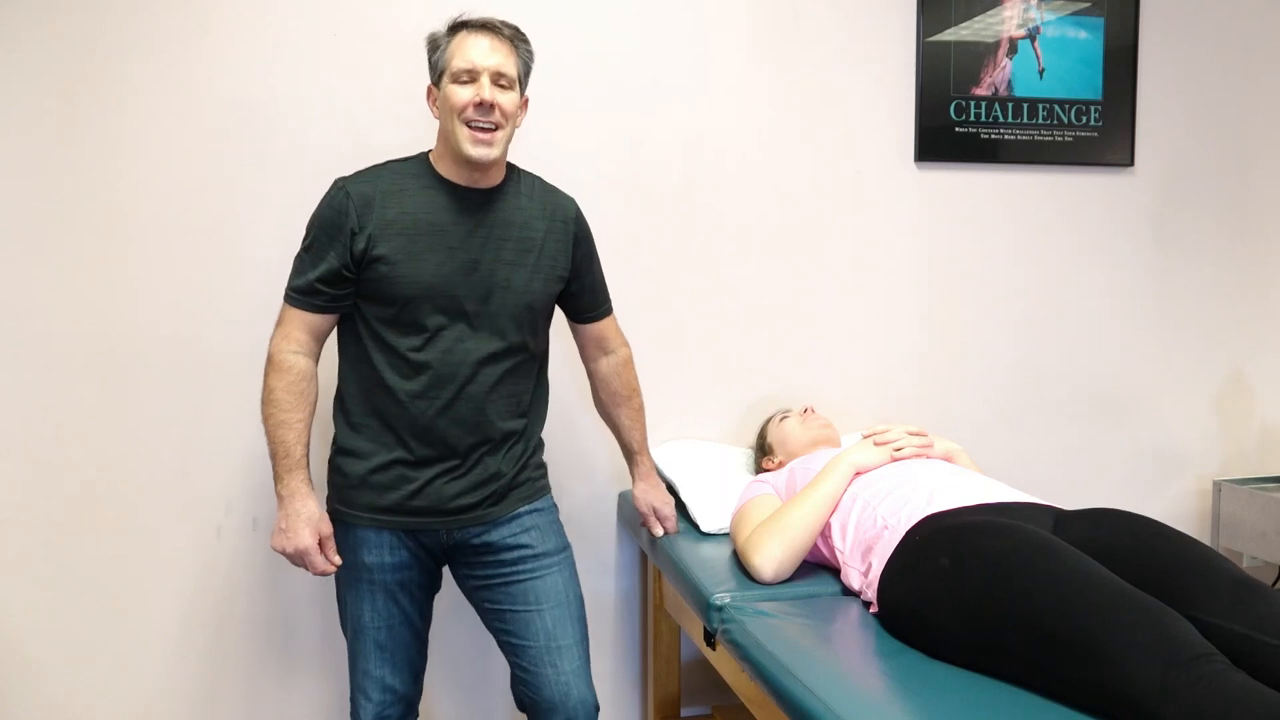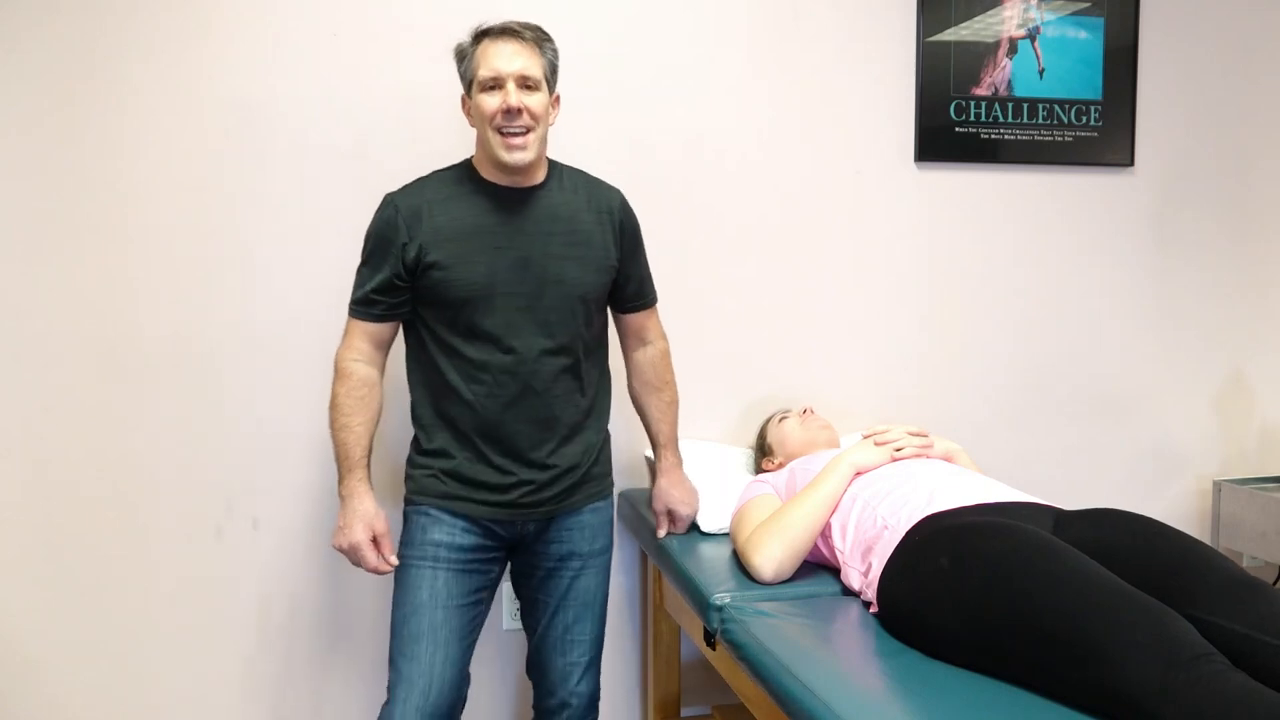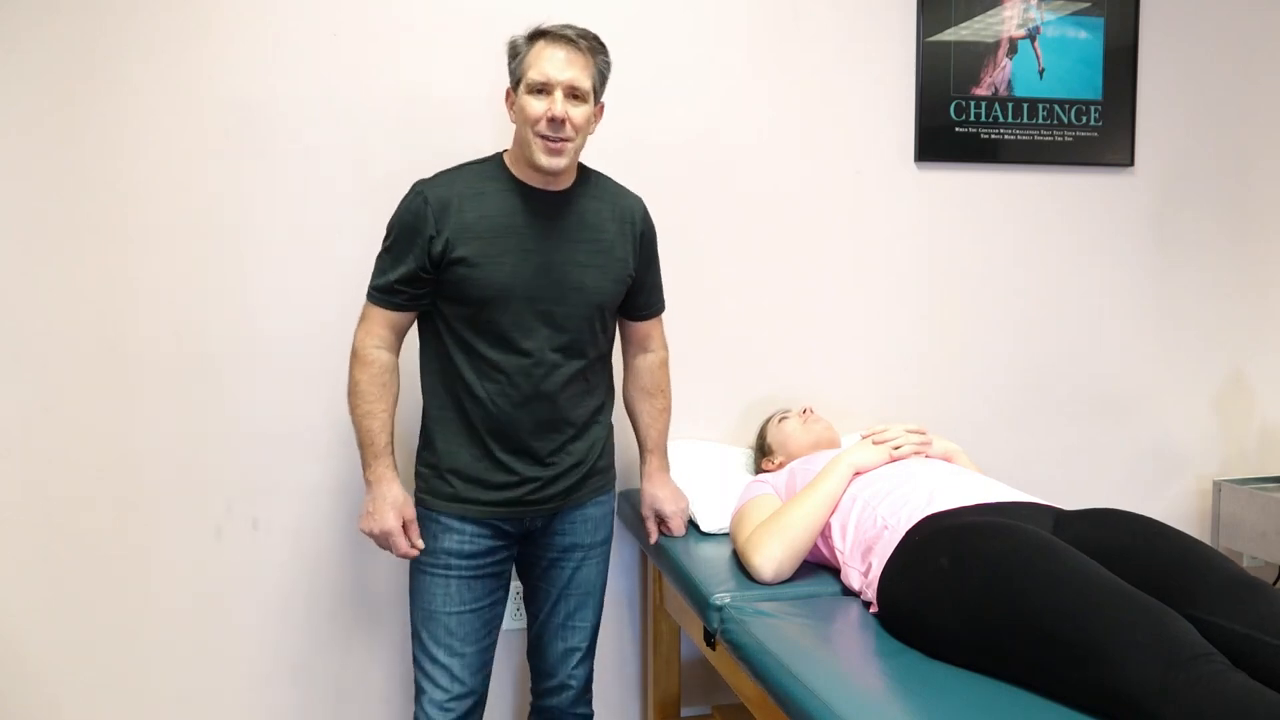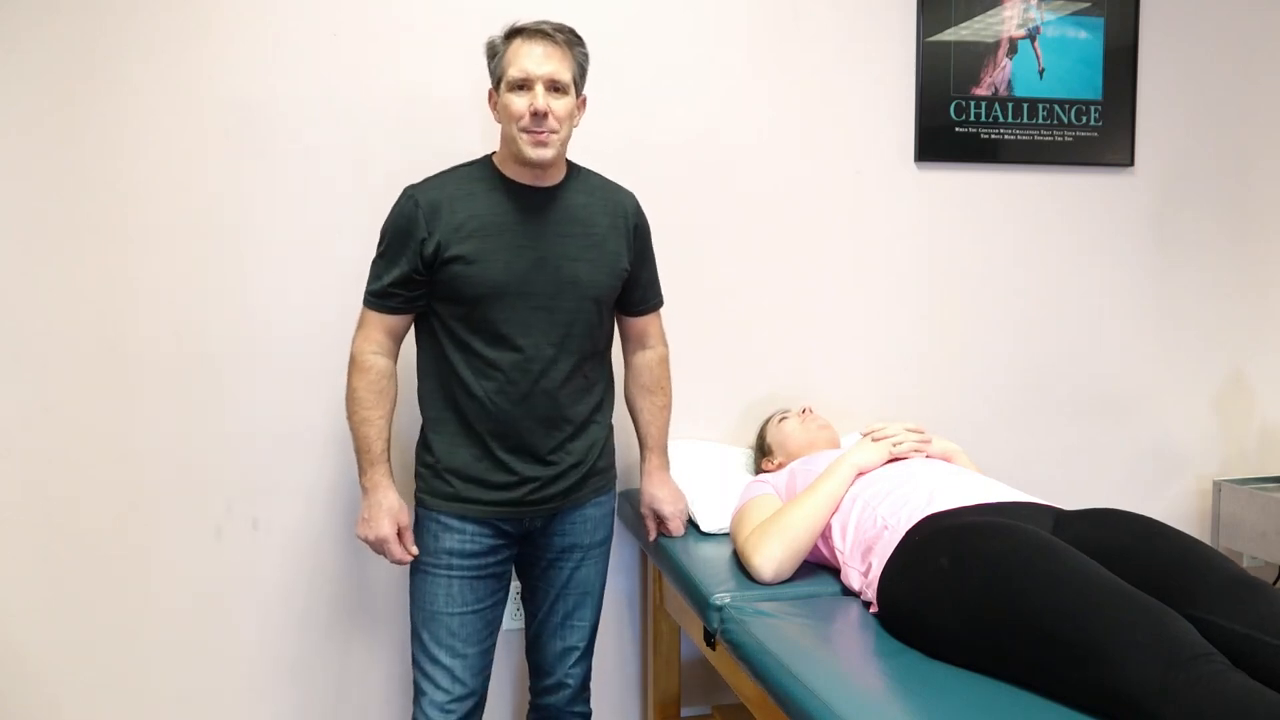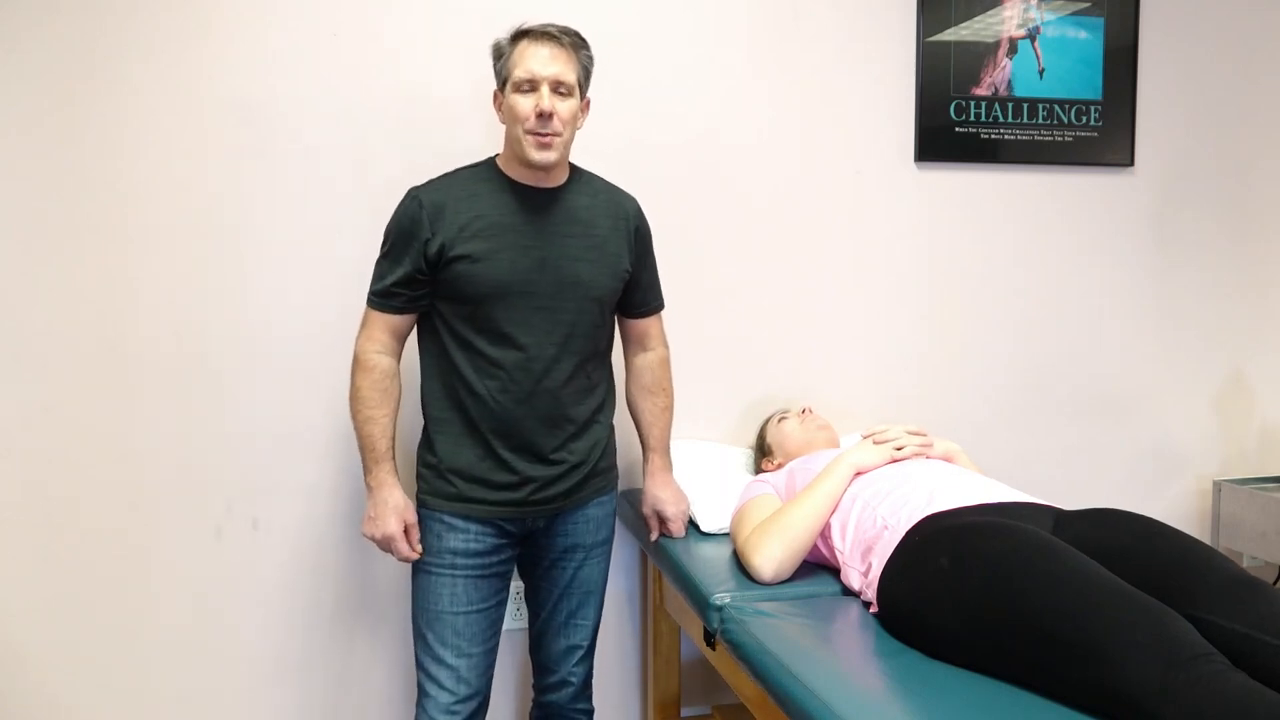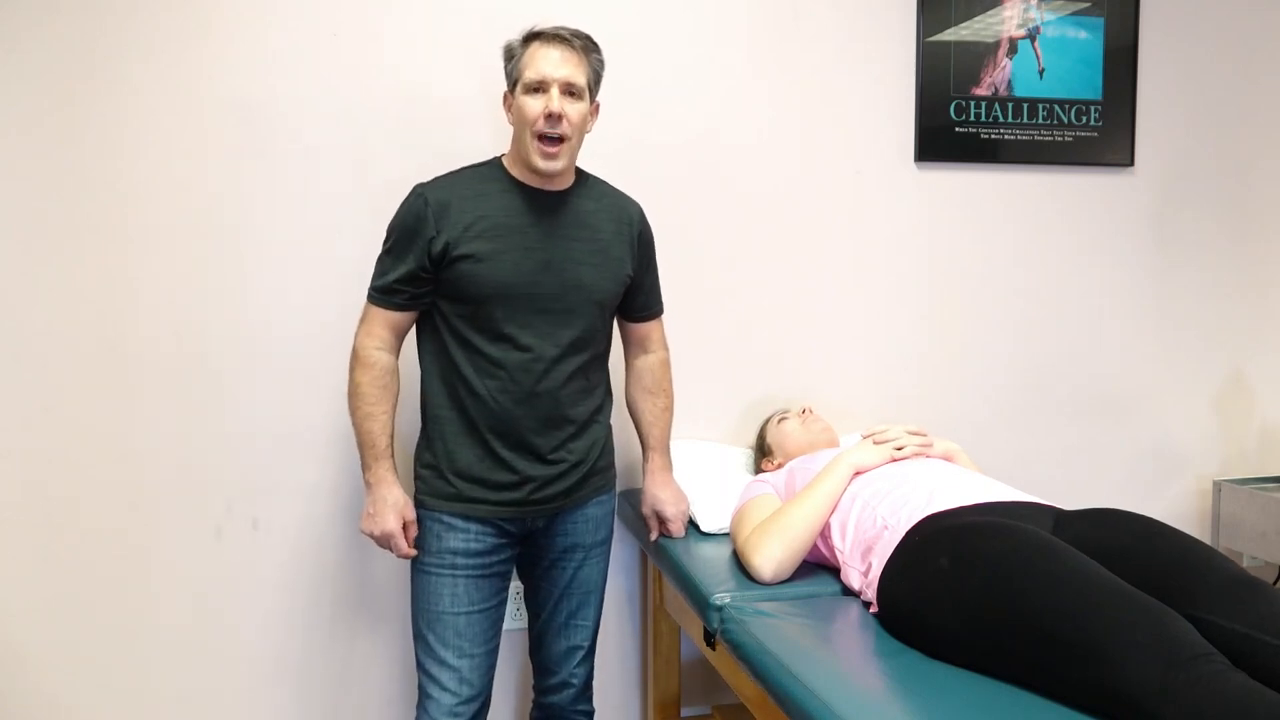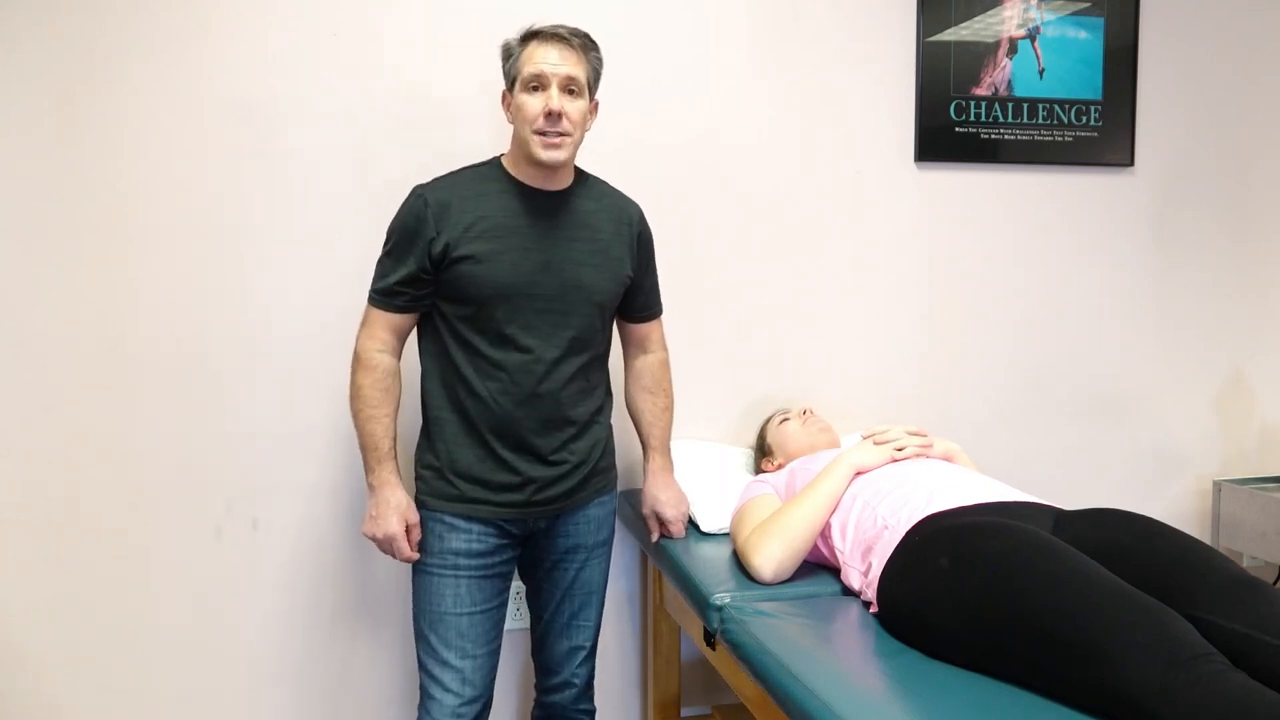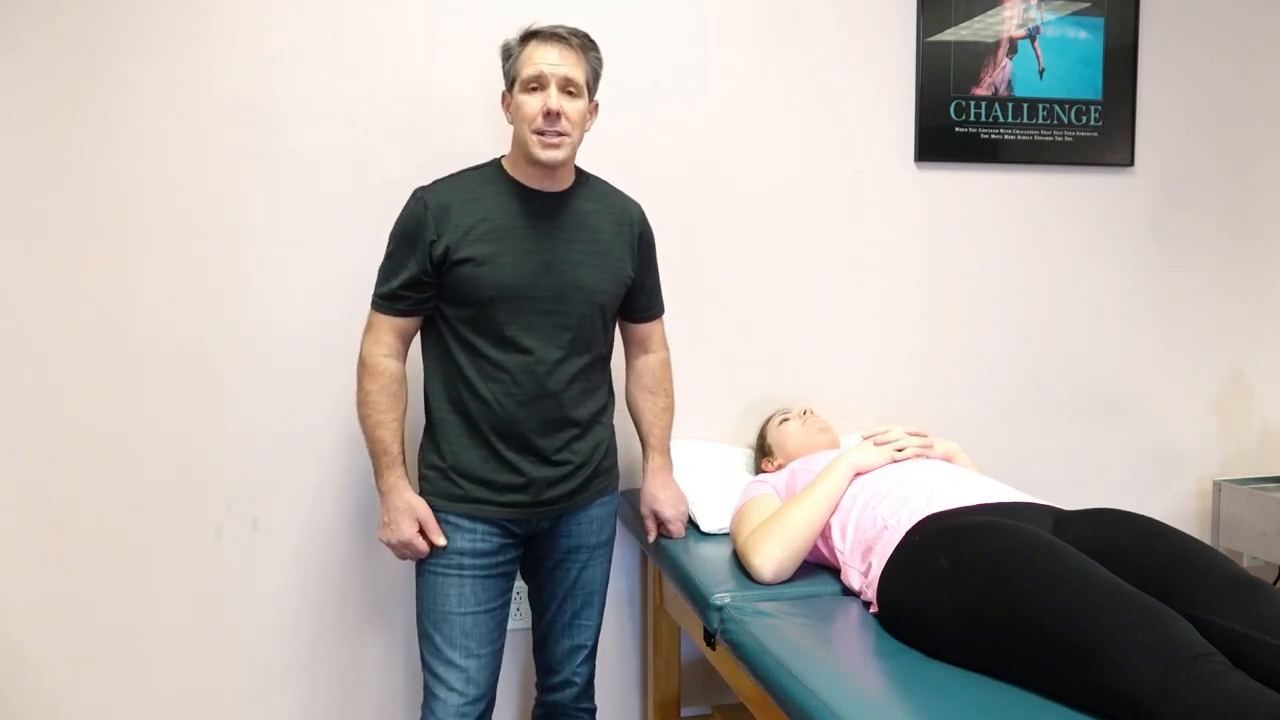
dt=0.5s
person 1, frame 1
left shoulder: (557, 217)
right shoulder: (358, 205)
left elbow: (605, 351)
right elbow: (294, 350)
left wrist: (642, 469)
right wrist: (294, 491)
left hip: (513, 508)
right hip: (378, 514)
person 1, frame 2
left shoulder: (604, 209)
right shoulder: (411, 214)
left elbow: (643, 342)
right elbow: (361, 357)
left wrist: (669, 464)
right wrist: (355, 491)
left hip: (576, 505)
right hip: (450, 505)
person 1, frame 3
left shoulder: (626, 217)
right shoulder: (437, 205)
left elbow: (645, 350)
right elbow: (376, 345)
left wrist: (654, 470)
right wrist: (380, 478)
left hip: (580, 501)
right hip: (460, 505)
person 1, frame 4
left shoulder: (618, 212)
right shoulder: (429, 208)
left elbow: (644, 346)
right elbow: (374, 352)
left wrist: (655, 469)
right wrist: (377, 485)
left hip: (581, 502)
right hip: (460, 507)
person 1, frame 5
left shoulder: (618, 215)
right shoulder: (433, 209)
left elbow: (645, 348)
right elbow: (378, 350)
left wrist: (657, 469)
right wrist: (382, 483)
left hip: (582, 503)
right hip: (462, 508)
person 1, frame 6
left shoulder: (623, 220)
right shoulder: (438, 207)
left elbow: (646, 351)
right elbow: (376, 346)
left wrist: (658, 470)
right wrist: (379, 480)
left hip: (581, 503)
right hip: (461, 507)
person 1, frame 7
left shoulder: (622, 219)
right shoulder: (438, 208)
left elbow: (645, 350)
right elbow: (378, 348)
left wrist: (658, 470)
right wrist: (383, 482)
left hip: (583, 503)
right hip: (462, 508)
person 1, frame 8
left shoulder: (622, 219)
right shoulder: (439, 211)
left elbow: (646, 350)
right elbow: (383, 353)
left wrist: (657, 470)
right wrist: (394, 488)
left hip: (584, 503)
right hip: (465, 507)
person 2, frame 1
left shoulder: (893, 452)
right shoulder: (773, 483)
right elbow: (767, 560)
left wrist: (949, 451)
right wrist: (848, 461)
right knee: (1172, 665)
person 2, frame 2
left shoulder: (896, 452)
right shoulder: (772, 483)
right elbow: (768, 560)
left wrist: (949, 452)
right wrist: (847, 461)
right knee: (1178, 666)
person 2, frame 3
left shoulder: (890, 452)
right shoulder: (772, 485)
right elbow: (768, 561)
left wrist: (947, 450)
right wrist: (847, 462)
right knee: (1174, 665)
person 2, frame 4
left shoulder: (892, 452)
right shoulder: (772, 483)
right elbow: (767, 560)
left wrist: (946, 451)
right wrist: (851, 461)
right knee: (1177, 665)
person 2, frame 5
left shoulder: (894, 451)
right shoulder: (772, 483)
right elbow: (767, 561)
left wrist: (948, 452)
right wrist: (849, 461)
right knee: (1175, 665)
person 2, frame 6
left shoulder: (890, 451)
right shoulder: (773, 483)
right elbow: (767, 560)
left wrist: (949, 451)
right wrist: (848, 462)
right knee: (1173, 664)
person 2, frame 7
left shoulder: (890, 452)
right shoulder: (772, 484)
right elbow: (767, 560)
left wrist: (949, 451)
right wrist: (848, 462)
right knee: (1173, 665)
person 2, frame 8
left shoulder: (889, 452)
right shoulder: (772, 484)
right elbow: (767, 561)
left wrist: (949, 452)
right wrist: (848, 462)
right knee: (1174, 665)
